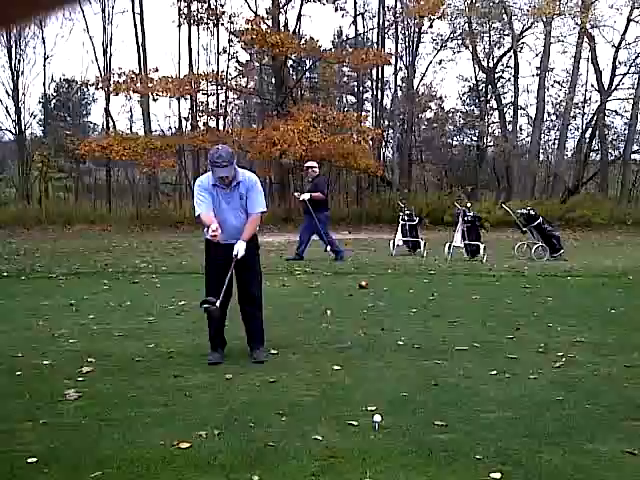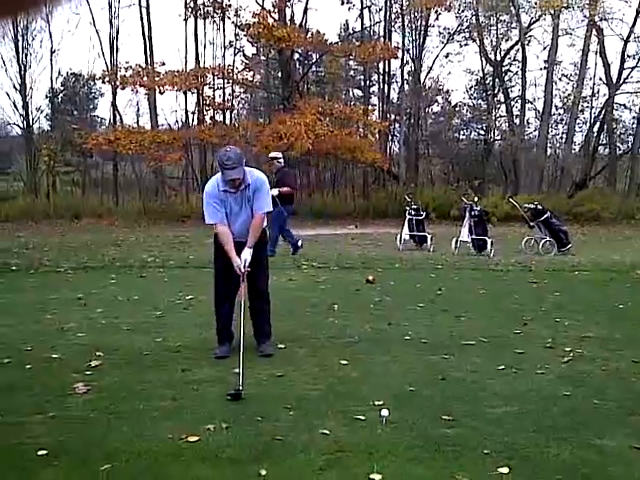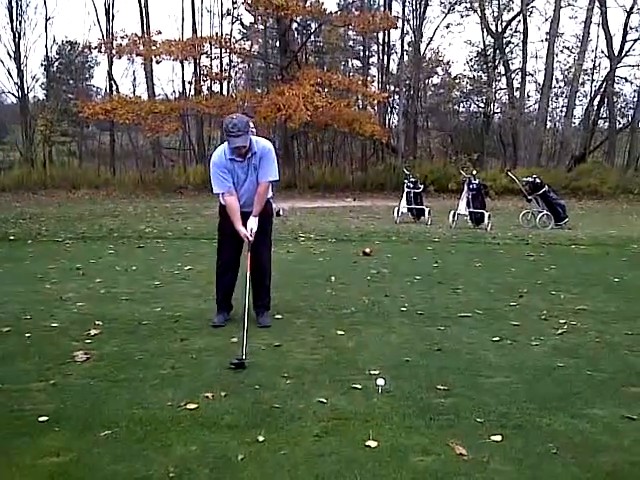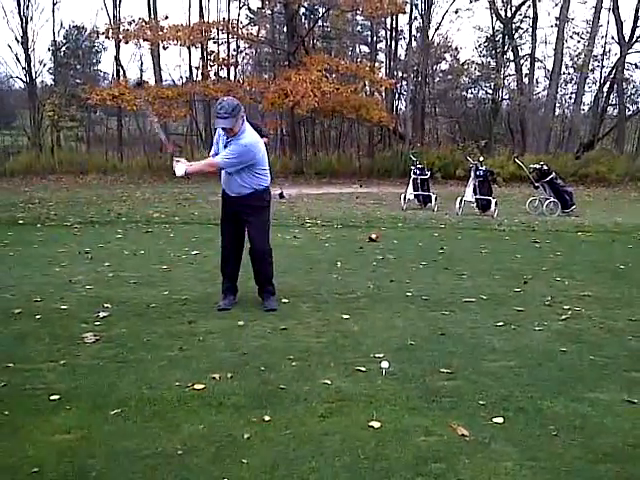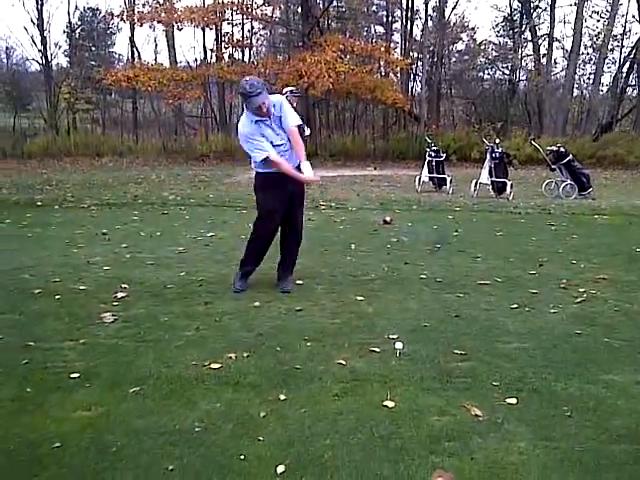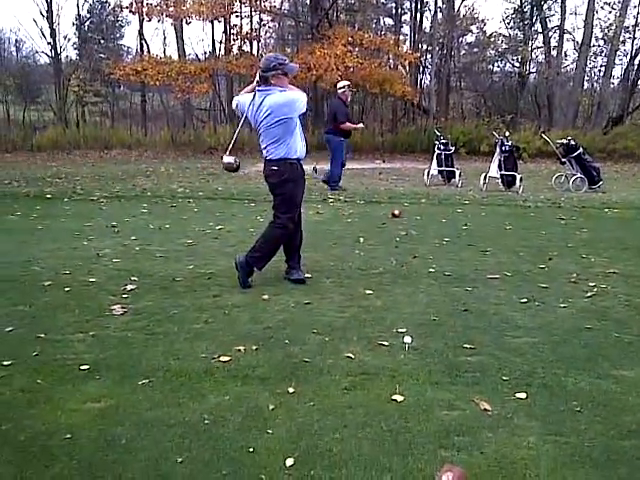
dt=0.7s
person 1, frame 1
left shoulder: (250, 180)
right shoulder: (203, 183)
left elbow: (256, 214)
right elbow: (204, 213)
left wrist: (242, 242)
right wrist: (212, 226)
left hip: (246, 244)
right hip: (216, 245)
left knee: (251, 296)
right knee: (216, 297)
left ankle: (257, 345)
right ankle: (217, 346)
person 1, frame 2
left shoulder: (259, 179)
right shoulder: (212, 188)
left elbow: (259, 216)
right elbow: (220, 226)
left wrist: (248, 248)
right wrist: (233, 257)
left hip: (255, 240)
right hip: (225, 242)
left knee: (259, 290)
right knee: (224, 293)
left ankle: (264, 338)
right ankle: (224, 340)
person 1, frame 3
left shoulder: (265, 148)
right shoulder: (219, 158)
left elbow: (264, 186)
right elbow: (229, 195)
left wrist: (254, 217)
right wrist: (239, 227)
left hip: (260, 211)
right hip: (230, 213)
left knee: (261, 262)
right knee: (226, 262)
left ankle: (262, 309)
right ankle: (223, 309)
person 1, frame 4
left shoulder: (248, 143)
right shoulder: (222, 132)
left elbow: (214, 165)
right elbow: (214, 158)
left wrist: (188, 169)
right wrist: (189, 165)
left hip: (255, 200)
right hip: (230, 197)
left knee: (260, 248)
right knee: (229, 248)
left ankle: (267, 293)
right ankle: (229, 292)
person 1, frame 5
left shoulder: (278, 103)
right shoulder: (246, 127)
left elbow: (294, 134)
right elbow: (270, 158)
left wrist: (304, 163)
right wrist: (298, 176)
left hip: (294, 174)
right hip: (269, 181)
left knee: (293, 229)
right knee: (264, 229)
left ankle: (284, 275)
right ankle: (243, 273)
person 1, frame 6
left shoulder: (252, 101)
right shoulder: (287, 100)
left elbow: (235, 101)
right elbow: (302, 95)
left wrist: (255, 83)
right wrist: (283, 84)
left hip: (276, 166)
right hip: (287, 169)
left knee: (291, 218)
right knee: (283, 221)
left ankle: (293, 266)
right ankle: (249, 262)
